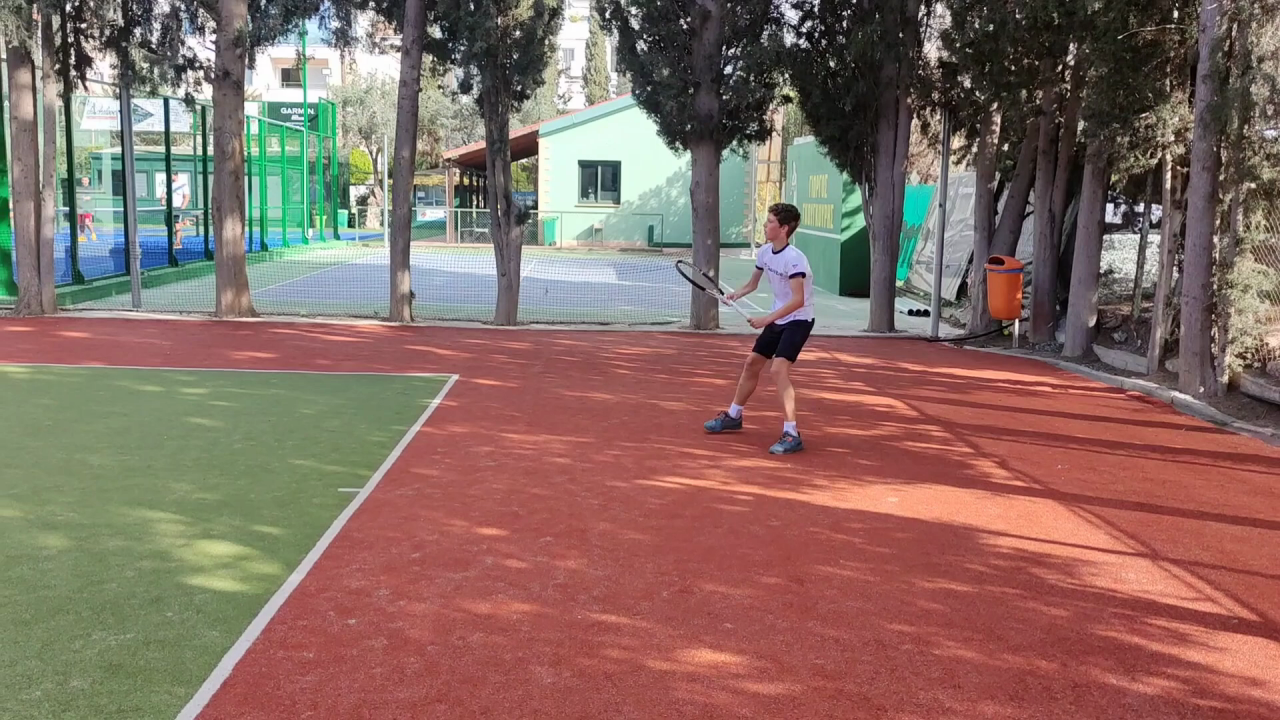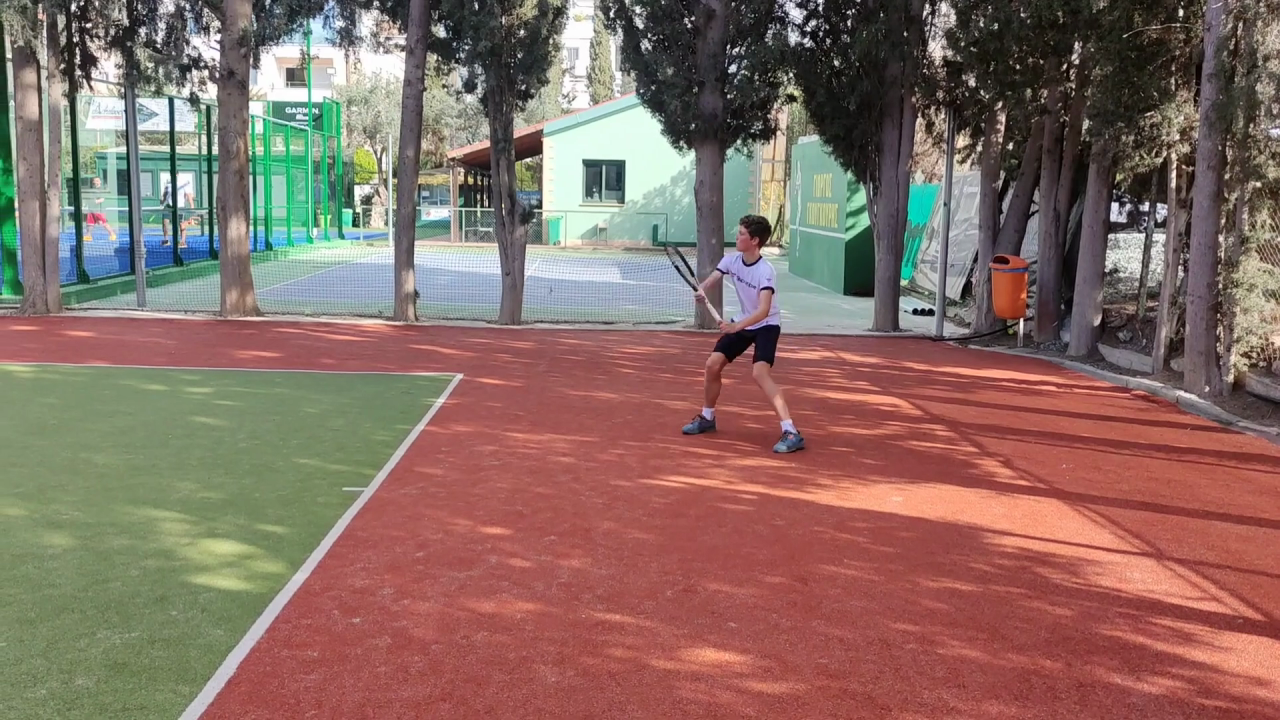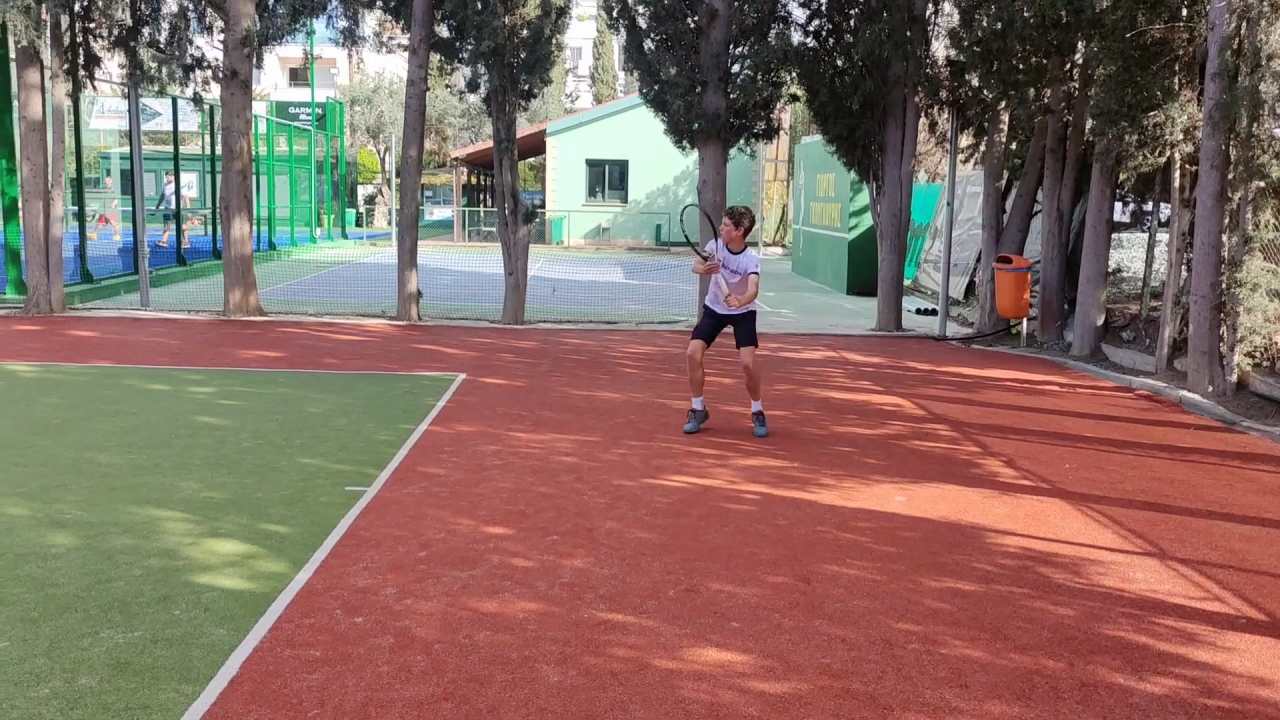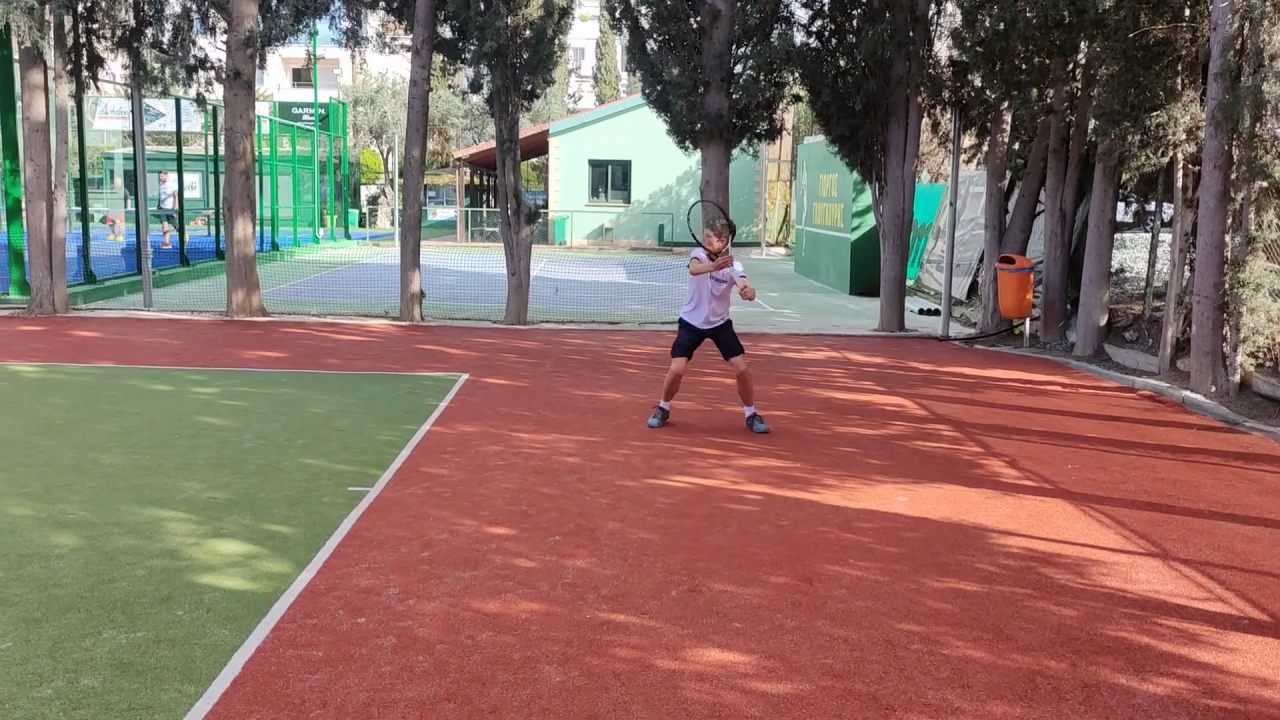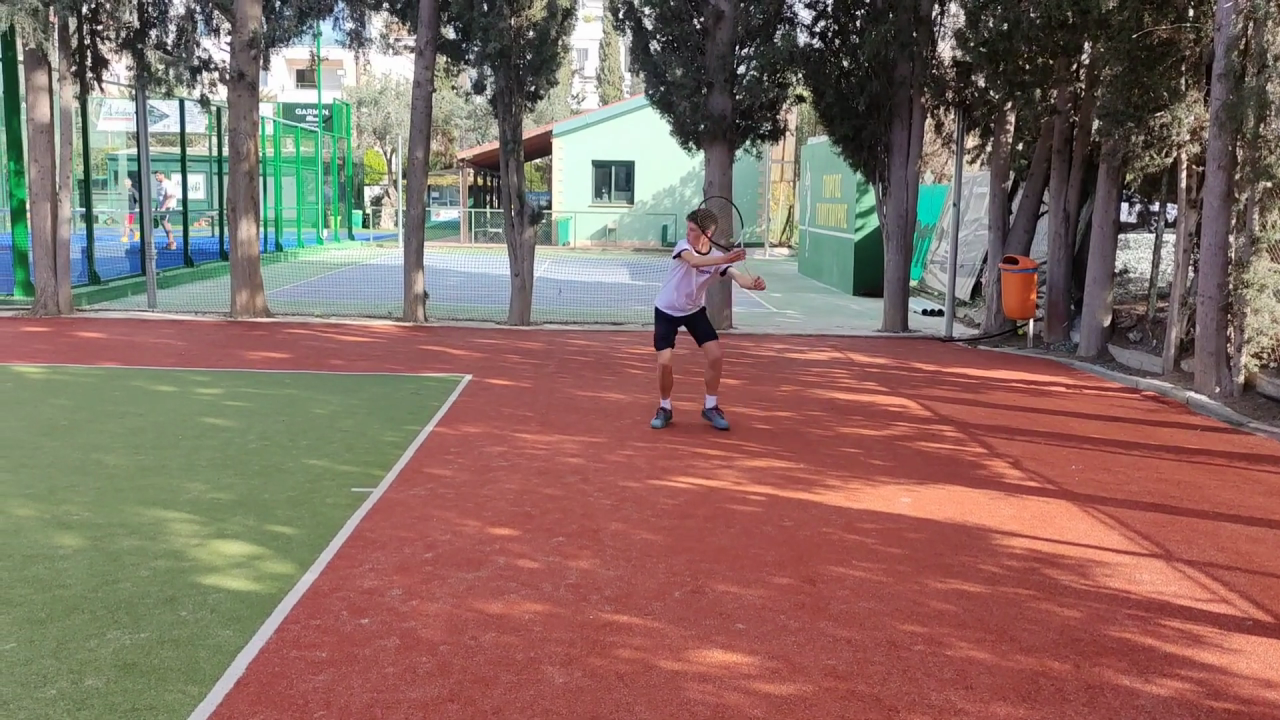
dt=0.2s
person 1, frame 1
left shoulder: (795, 258)
right shoulder: (764, 252)
left elbow: (798, 300)
right elbow: (753, 283)
left wrist: (767, 318)
right wrist: (736, 294)
left hip: (798, 321)
right hip: (779, 320)
left knee: (778, 370)
right knee: (751, 364)
left ankle: (791, 434)
right ankle: (733, 416)
person 1, frame 2
left shoulder: (765, 271)
right shoulder: (731, 259)
left elbow: (764, 310)
right elbow: (711, 279)
left wrist: (738, 326)
right wrist: (702, 291)
left hip: (766, 327)
right hip: (738, 325)
left knee: (760, 374)
right knee: (712, 365)
left ankle: (791, 433)
right ankle: (707, 418)
person 1, frame 3
left shoulder: (751, 258)
right shoulder: (717, 245)
left elbow: (752, 290)
right elbow: (697, 265)
left wrist: (739, 299)
right wrist: (704, 268)
left hip: (742, 312)
right hip: (714, 310)
left knee: (747, 362)
right knee: (693, 354)
left ankle: (757, 413)
right ankle: (699, 410)
person 1, frame 4
left shoulder: (734, 267)
right shoulder: (699, 255)
left elbow: (744, 288)
right elbow: (694, 269)
left wrist: (748, 293)
right wrist: (714, 266)
left hip: (720, 323)
right hip: (691, 322)
left knee: (741, 369)
right knee: (676, 370)
left ankle: (751, 414)
right ankle: (663, 408)
person 1, frame 5
left shoulder: (718, 257)
right shoulder: (683, 246)
left elbow: (740, 279)
right elbow: (695, 261)
left wrist: (756, 283)
right wrist: (726, 259)
left hip: (694, 311)
right hip: (666, 310)
left knee: (715, 356)
right knee: (665, 362)
left ankle: (711, 407)
right ankle: (665, 408)
